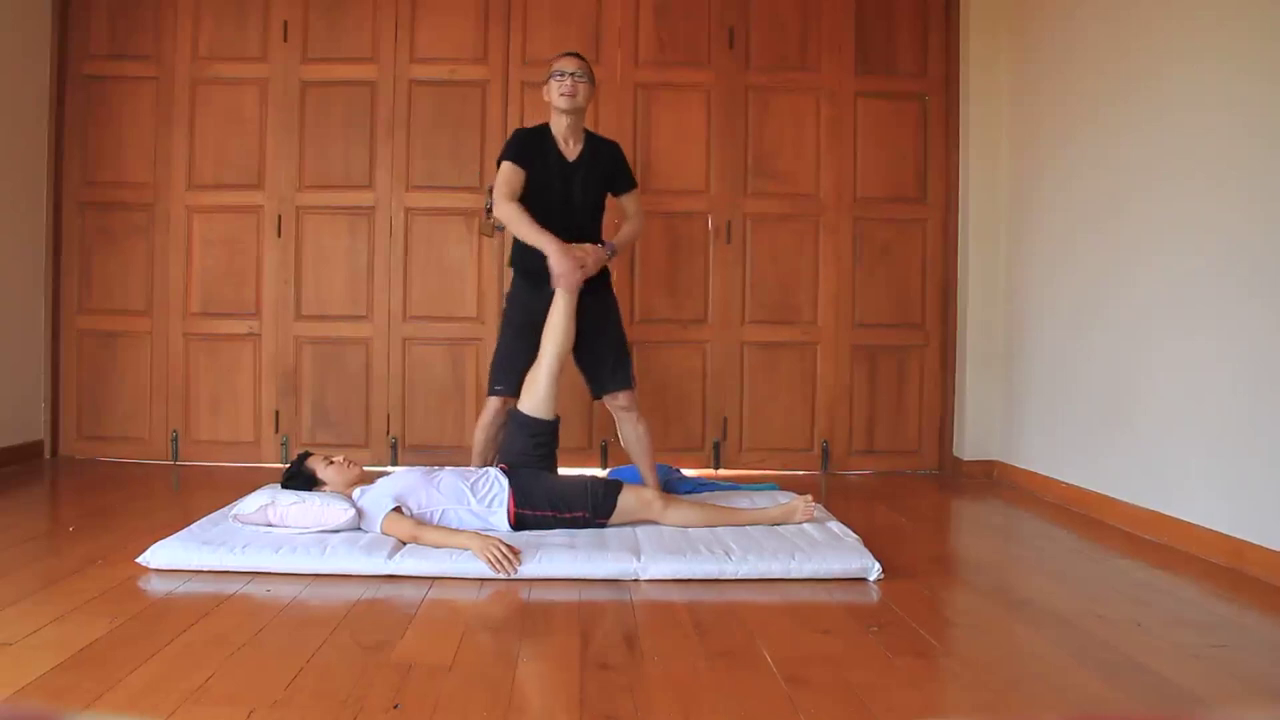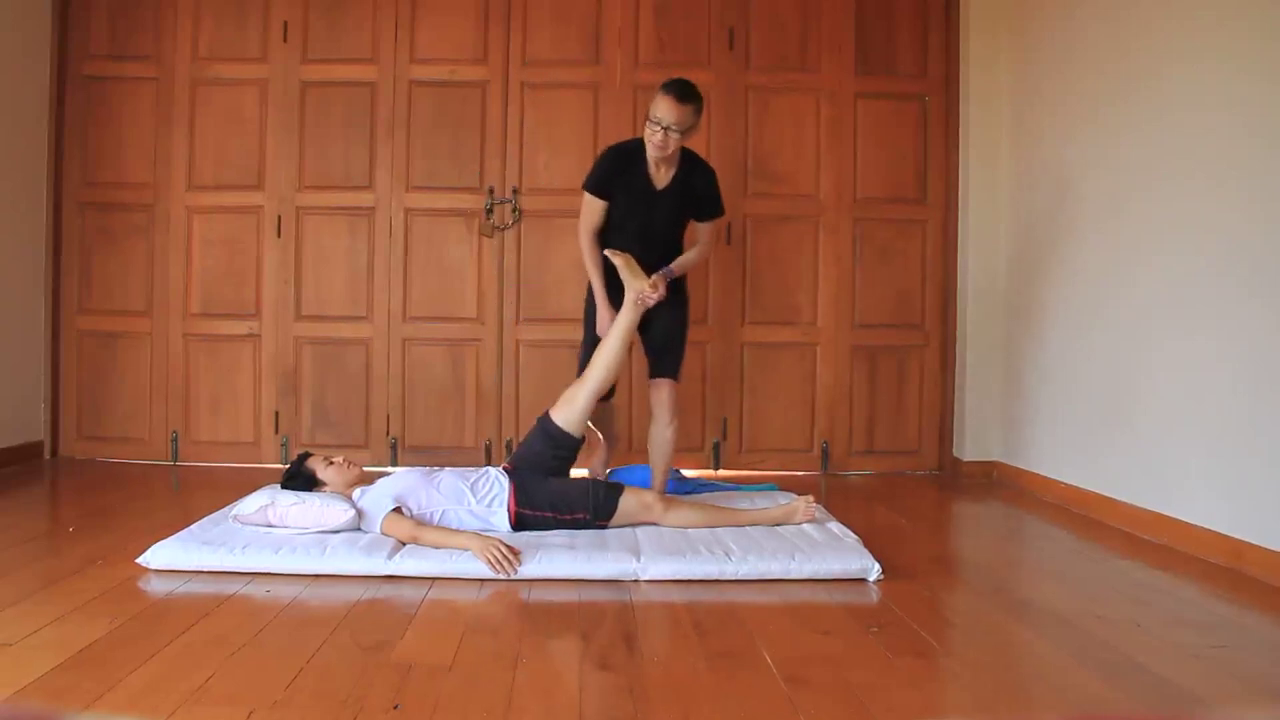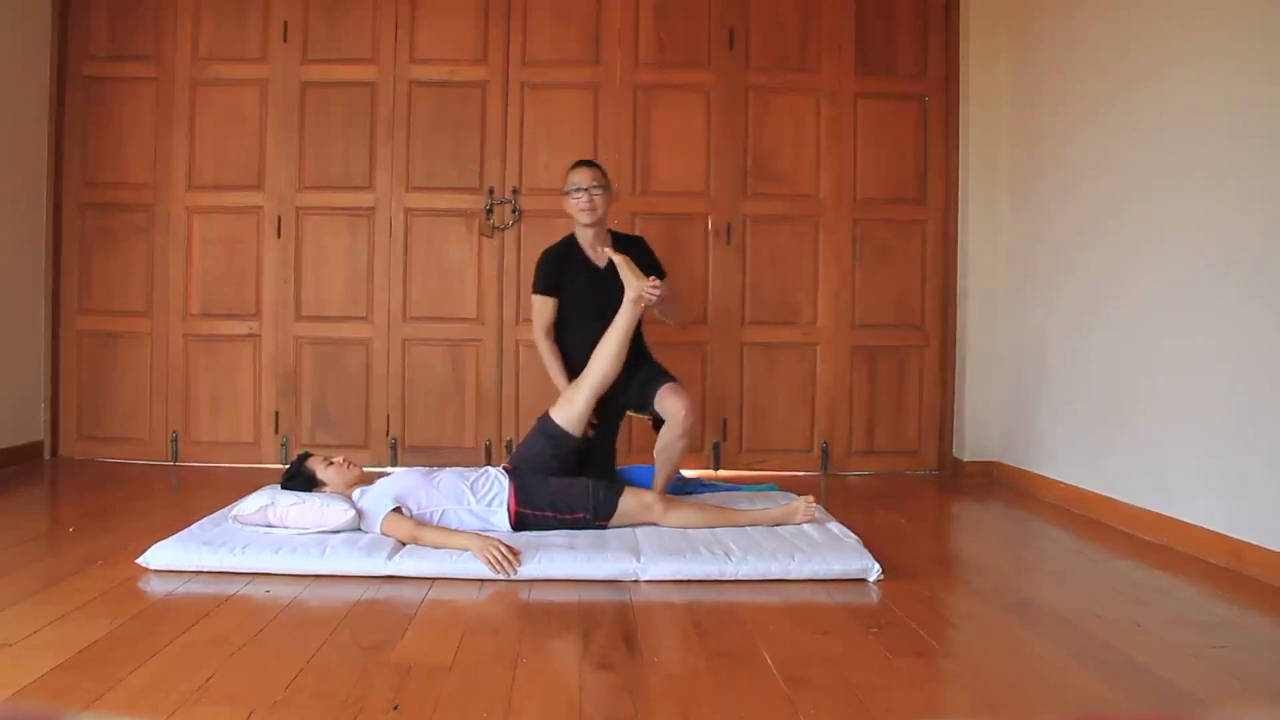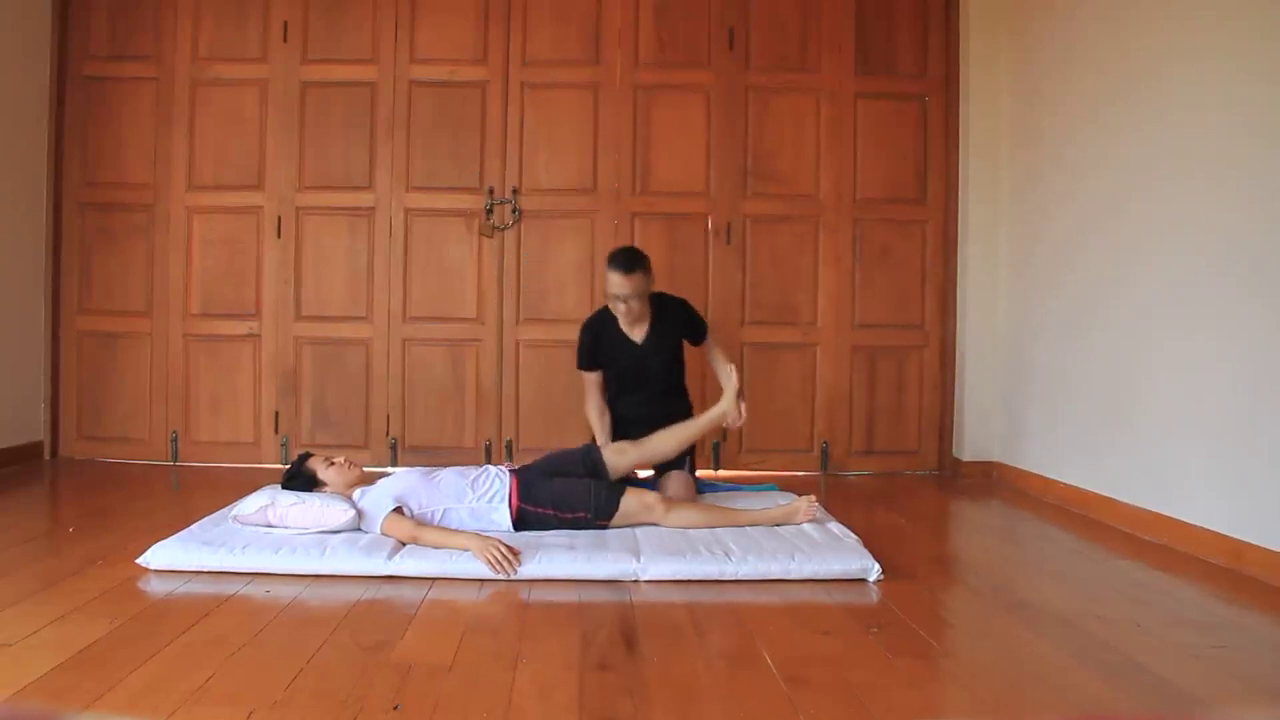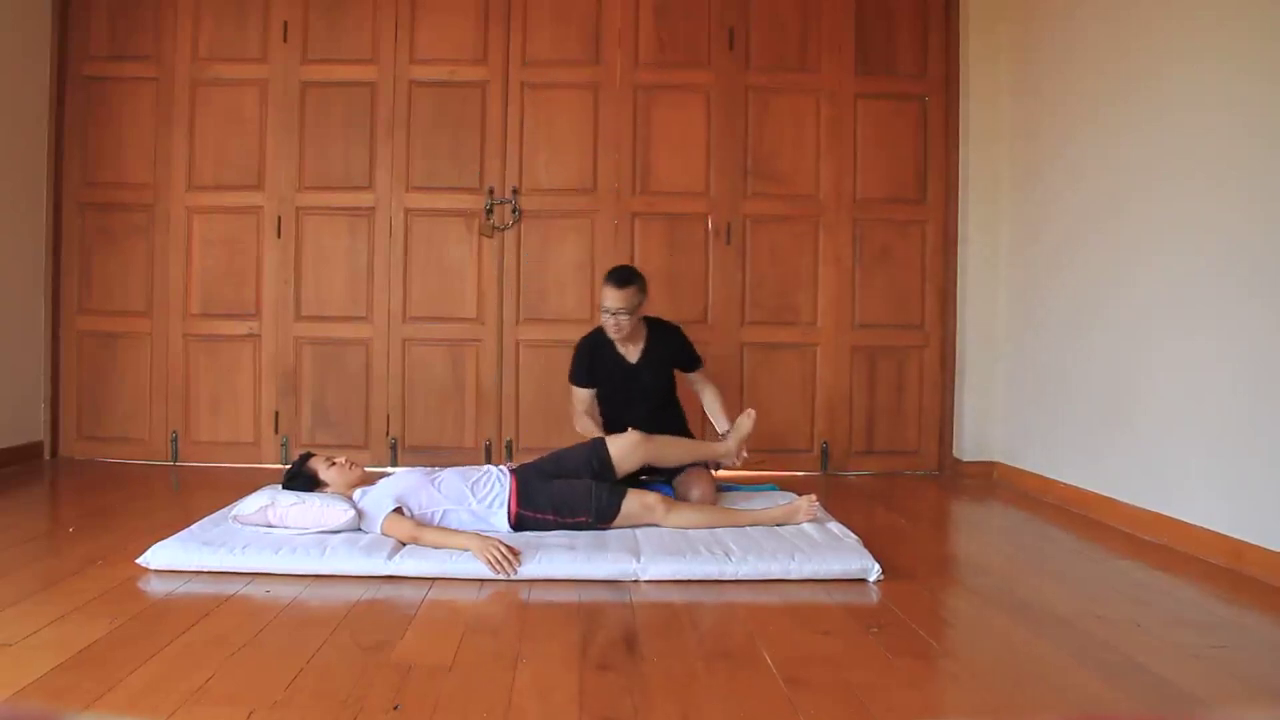
dt=1s
person 1, frame 1
left shoulder: (382, 485)
right shoulder: (368, 508)
right elbow: (414, 533)
right wrist: (472, 539)
left hip: (508, 478)
right hip: (515, 507)
left knee: (542, 377)
right knee: (651, 503)
right ankle: (768, 517)
person 1, frame 2
left shoulder: (386, 484)
right shoulder: (368, 507)
right elbow: (414, 532)
right wrist: (474, 540)
left hip: (513, 477)
right hip: (517, 508)
left knee: (584, 392)
right knee: (653, 506)
left ankle: (634, 301)
right ankle: (772, 516)
person 1, frame 3
left shoulder: (385, 482)
right shoulder: (369, 506)
right elbow: (415, 532)
right wrist: (474, 540)
left hip: (513, 478)
right hip: (518, 508)
left knee: (582, 393)
right knee: (652, 506)
left ankle: (632, 302)
right ankle: (771, 517)
person 1, frame 4
left shoulder: (381, 483)
right shoulder: (369, 507)
right elbow: (414, 532)
right wrist: (473, 539)
left hip: (515, 479)
right hip: (516, 508)
left knee: (628, 452)
right knee: (652, 505)
left ankle: (720, 410)
right ankle: (774, 517)
person 1, frame 5
left shoulder: (384, 481)
right shoulder: (369, 507)
right elbow: (415, 533)
right wrist: (474, 541)
left hip: (514, 477)
right hip: (517, 510)
left knee: (631, 443)
right knee: (653, 506)
left ankle: (721, 448)
right ankle: (775, 516)
person 2, frame 1
left shoulder: (607, 152)
right shoulder: (524, 142)
left elbow: (636, 218)
right elbow: (504, 204)
left wrist: (604, 251)
right wrist: (553, 248)
left hip: (592, 290)
right hip: (533, 288)
left knee: (623, 401)
right knee: (499, 402)
left ankle: (657, 494)
person 2, frame 2
left shoulder: (700, 176)
right shoulder: (615, 160)
left elbow: (704, 243)
right elbow: (588, 232)
left wrist: (666, 276)
right wrist: (603, 301)
left hip: (665, 292)
right hip: (610, 288)
left knee: (664, 397)
left ankle: (656, 498)
right ankle: (604, 446)
person 2, frame 3
left shoulder: (636, 249)
right shoulder: (554, 259)
left elbow: (672, 315)
right elbow: (542, 334)
left wrist: (658, 300)
left hip: (636, 367)
left knee: (682, 410)
left ankle: (655, 497)
person 2, frame 4
left shoulder: (676, 312)
right shoulder: (594, 330)
left elbow: (710, 348)
right elbow: (594, 396)
left hip: (672, 418)
right hip: (621, 422)
left knee: (678, 496)
left ankle: (658, 482)
person 2, frame 5
left shoulder: (669, 337)
right shoulder: (589, 348)
left elbow: (703, 386)
right elbow: (581, 414)
left wrist: (727, 434)
left hip: (672, 436)
left knee: (701, 496)
left ankle: (664, 483)
right ankle: (638, 485)
